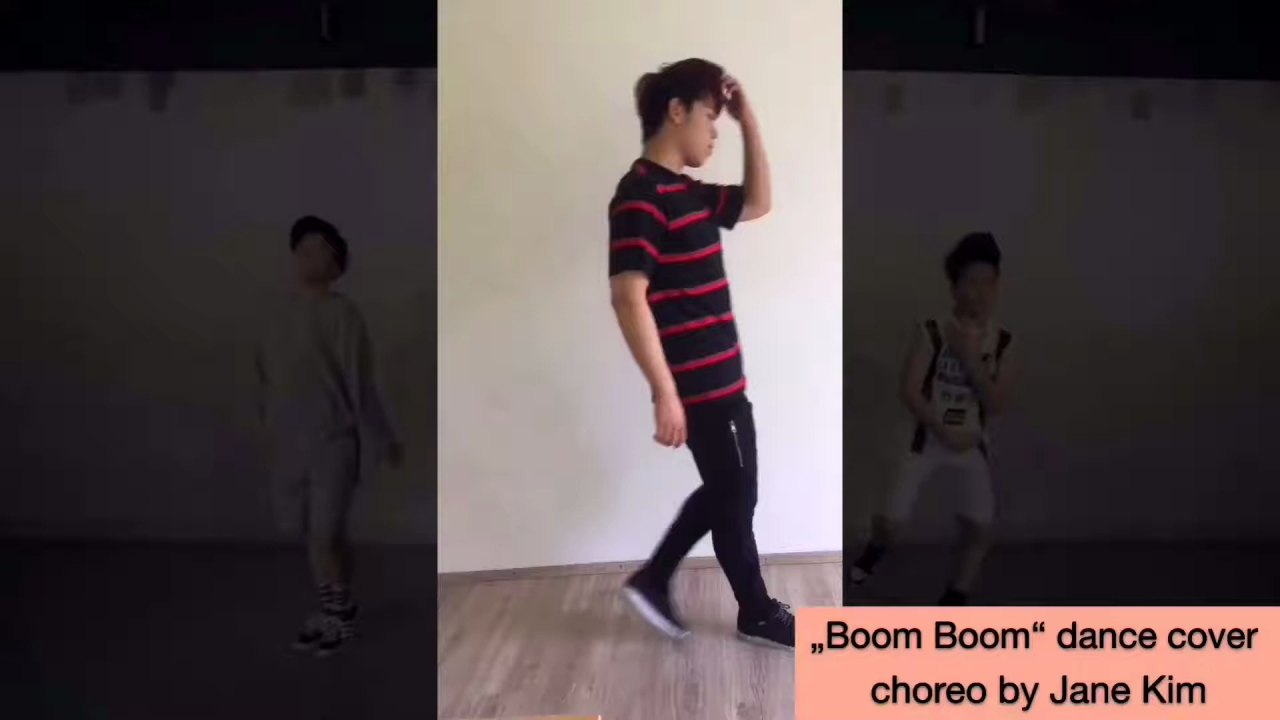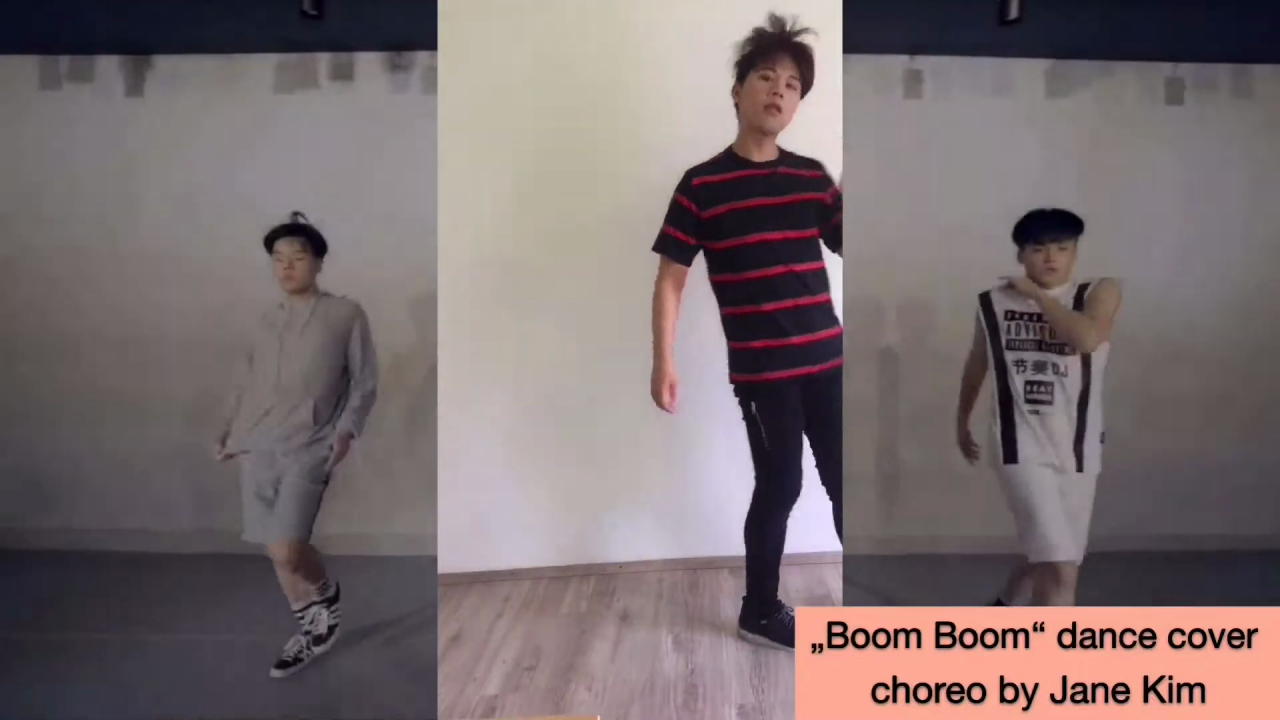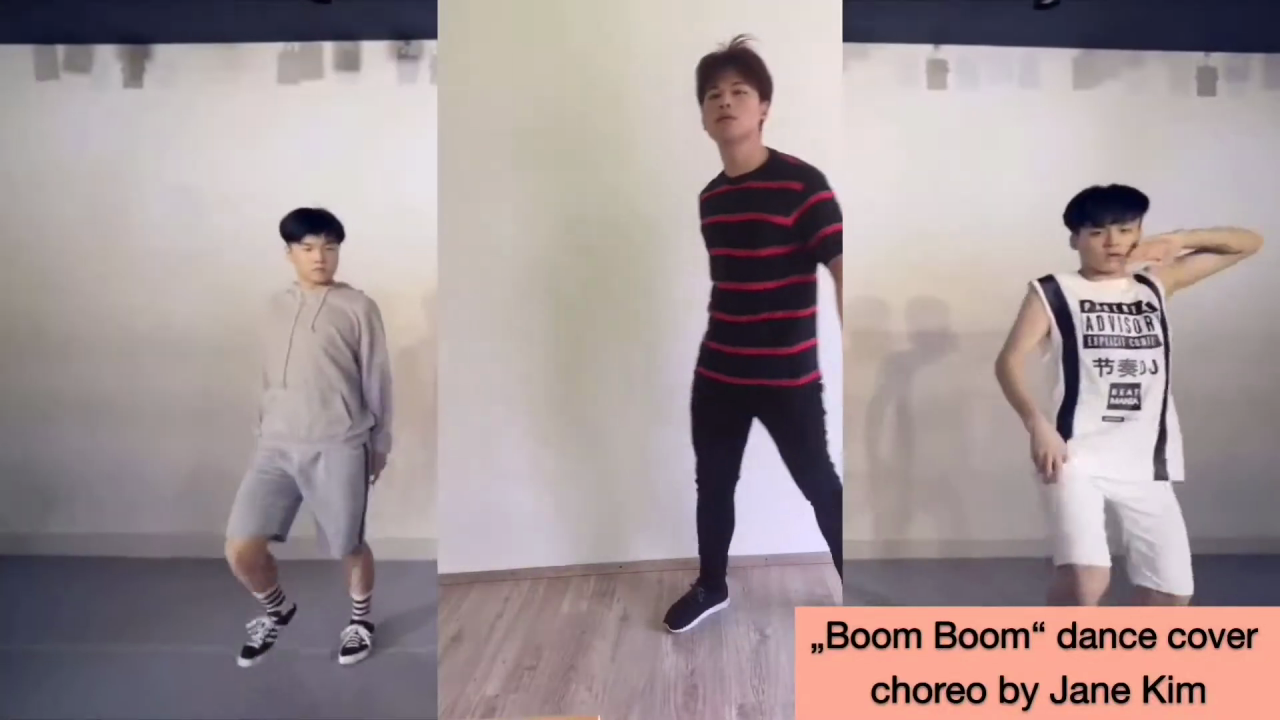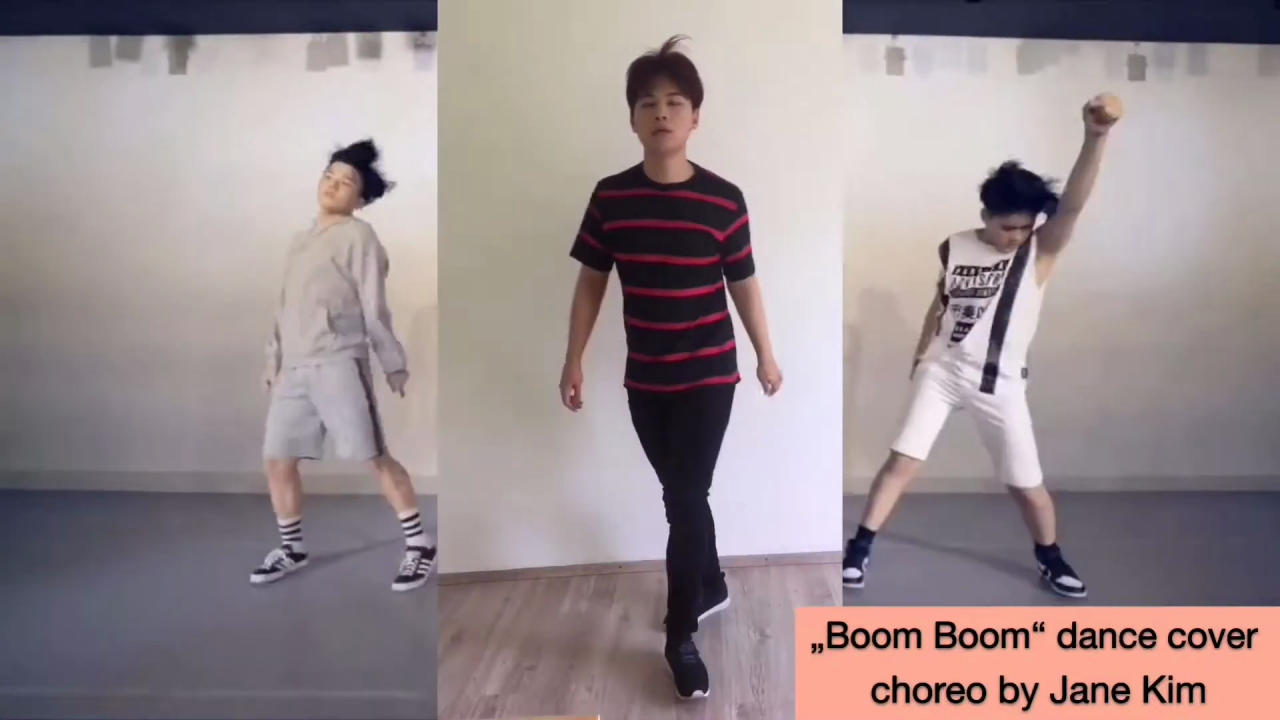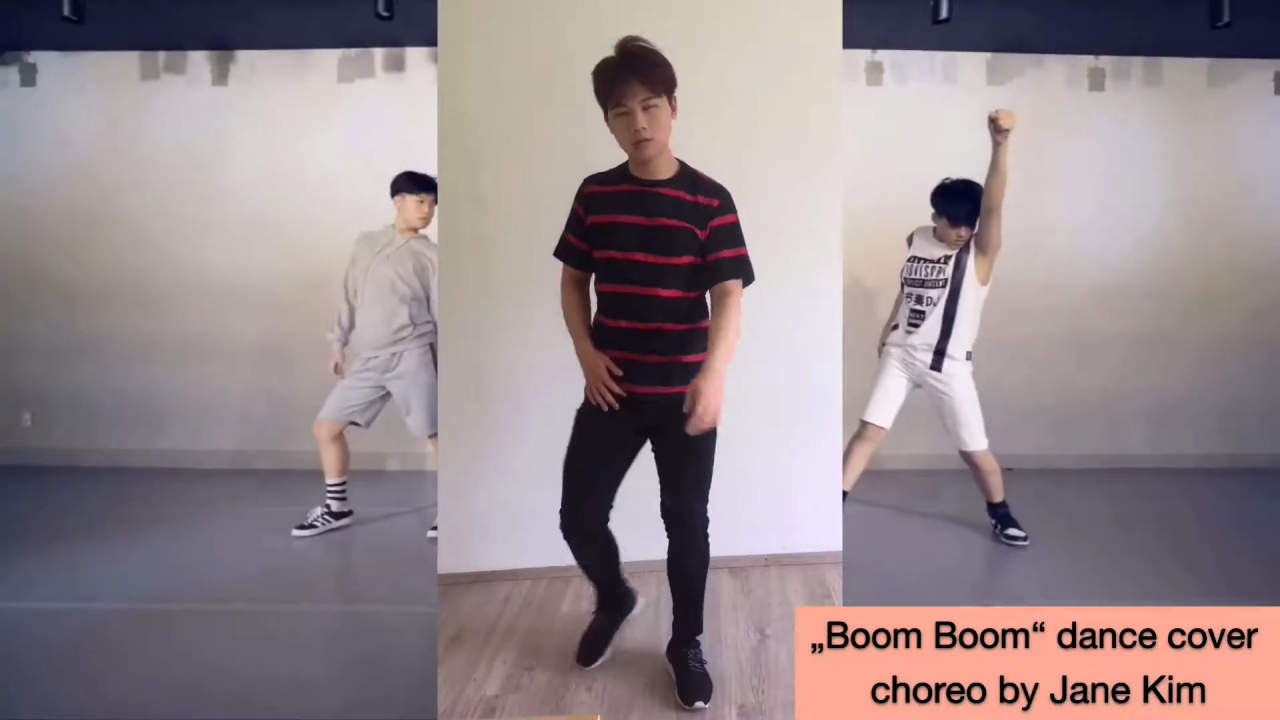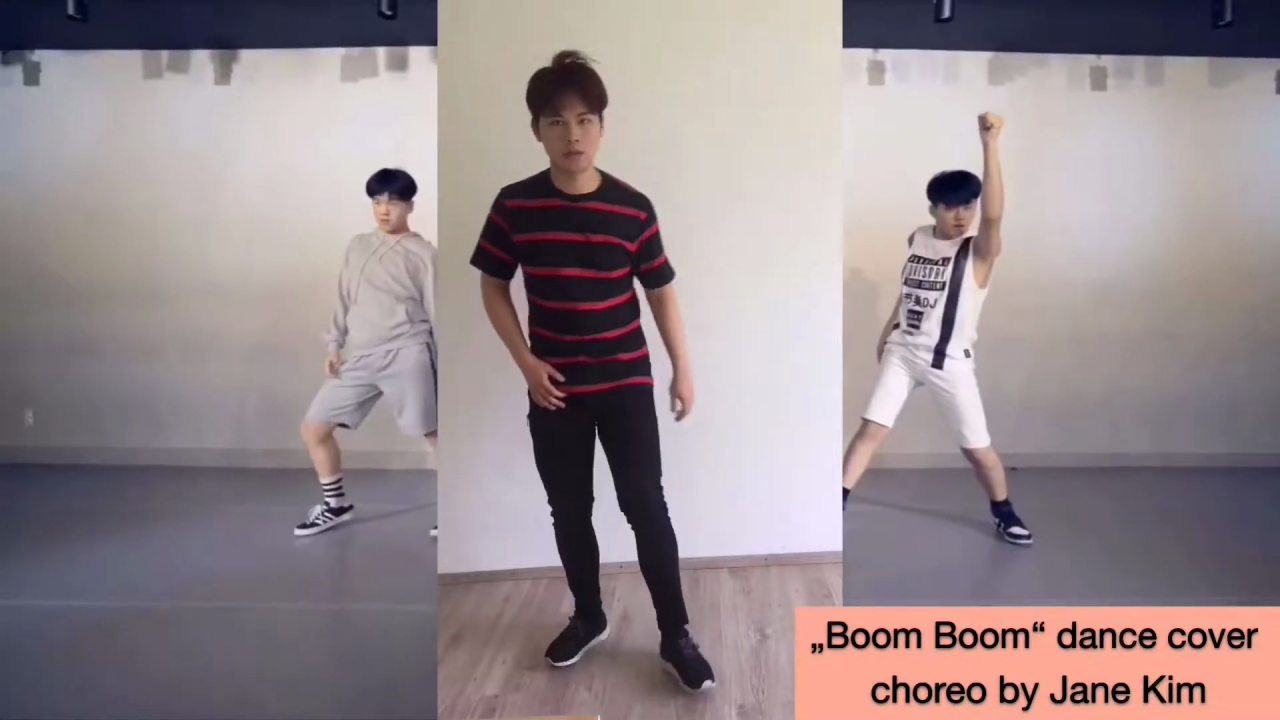
dt=0.7s
person 1, frame 1
left shoulder: (688, 192)
right shoulder: (641, 194)
left elbow: (759, 201)
right elbow: (628, 297)
left wrist: (748, 118)
right wrist: (662, 390)
left hip: (720, 377)
right hip: (701, 384)
left knee: (727, 490)
right knee: (736, 495)
left ankle: (653, 580)
right ankle: (756, 612)
person 1, frame 2
left shoulder: (811, 175)
right shoulder: (703, 184)
left elbow: (849, 248)
right elbow: (670, 277)
right wrist: (663, 360)
left hip: (825, 359)
right hip: (761, 369)
left knee: (844, 484)
right knee: (778, 487)
right ankle: (760, 611)
person 1, frame 3
left shoulder: (802, 183)
right shoulder: (711, 196)
left elbow: (841, 268)
left hip: (786, 375)
right hip: (717, 370)
left knee: (820, 485)
right knee: (712, 482)
right ankle: (711, 586)
person 1, frame 4
left shoulder: (723, 199)
right shoulder: (611, 196)
left elbow: (743, 283)
right elbow: (591, 281)
left wrist: (766, 356)
right wrist: (574, 360)
left hip: (708, 375)
right hip: (645, 378)
left knee: (684, 500)
right knee: (682, 497)
left ankle: (680, 636)
right ankle: (710, 586)
person 1, frame 5
left shoulder: (709, 200)
right shoulder: (595, 194)
left elbow: (729, 297)
right elbow: (573, 281)
left wrist: (711, 378)
right wrist: (587, 354)
left hip: (684, 389)
right hip: (613, 385)
left knee: (685, 519)
right knee: (579, 513)
left ankle: (686, 644)
right ankle: (614, 599)
person 1, frame 6
left shoulder: (632, 208)
right shoulder: (515, 205)
left elbow: (661, 290)
right elbow: (494, 286)
left wrist: (683, 370)
right wrist: (526, 361)
left hip: (625, 382)
right hip: (554, 388)
left knee: (646, 506)
right knee: (569, 510)
left ankle: (675, 633)
right ankle: (588, 617)
person 2, frame 1
left shoulder: (1002, 342)
right shoulder: (932, 331)
left elbow: (997, 405)
right elbow: (909, 390)
left wrist: (973, 356)
right wrist: (939, 431)
left hip: (970, 441)
right hip: (925, 436)
left knee: (978, 525)
right knee: (893, 519)
left ankle: (954, 600)
right ankle: (875, 549)
person 2, frame 2
left shoulder: (1100, 293)
right shoulder: (993, 303)
left elbow: (1085, 339)
right elbow: (977, 364)
left wrist: (1038, 295)
right wrist: (962, 423)
left hip: (1077, 451)
right hip: (1020, 448)
left knee: (1050, 562)
right knee: (1059, 568)
person 2, frame 3
left shoulder: (1155, 285)
right shoulder: (1052, 293)
left elbow: (1249, 243)
right elbow: (1008, 362)
left wrist: (1182, 240)
right wrist: (1037, 426)
left hip: (1146, 464)
right hip: (1076, 456)
left knee: (1172, 590)
right knee: (1085, 582)
person 2, frame 4
left shoulder: (1042, 250)
right shoulder: (953, 248)
left elbow: (1074, 203)
left wrist: (1096, 135)
right wrist: (922, 354)
left hip: (998, 383)
right hip: (939, 370)
left knee: (1027, 484)
right knee: (901, 462)
left ankle: (1050, 558)
right ankle: (858, 550)
person 2, frame 5
left shoulder: (981, 251)
right shoulder: (916, 240)
left elbow: (993, 205)
left wrist: (1000, 144)
right wrist: (887, 329)
left hip: (949, 363)
right hip: (901, 353)
left knee: (975, 449)
right knee: (870, 430)
left ankle: (1001, 514)
person 2, frame 6
left shoulder: (980, 251)
right shoulder: (917, 239)
left elbow: (994, 214)
left wrist: (990, 143)
right wrist: (889, 328)
left hip: (950, 362)
right hip: (902, 352)
left knee: (978, 447)
right knee: (871, 429)
left ankle: (1004, 513)
right ankle: (837, 504)
person 3, frame 1
left shoulder: (341, 313)
right shoulder: (287, 311)
left elbow: (358, 381)
right elbow: (265, 369)
left wrist: (381, 438)
right wrist: (268, 420)
left hip: (332, 442)
right hip: (288, 441)
left knee: (327, 534)
right knee: (307, 533)
left ankle: (343, 610)
right ankle: (327, 607)
person 3, frame 2
left shoulder: (346, 314)
right shoulder: (267, 320)
left elbow: (365, 381)
right elbow: (247, 382)
left wrist: (345, 430)
right wrist: (227, 431)
left hip: (308, 452)
right hip: (257, 450)
left knee: (287, 550)
right knee: (278, 552)
left ankle: (326, 596)
right ankle: (309, 630)
person 3, frame 3
left shoulder: (358, 307)
right shoulder: (278, 306)
left elbow: (377, 380)
left wrist: (379, 445)
right wrist: (266, 433)
left hip: (338, 446)
right hip: (278, 445)
left knee: (349, 547)
right knee: (240, 545)
left ankle: (360, 619)
right ankle: (276, 609)
person 3, frame 4
left shoulder: (359, 236)
right shoulder: (301, 240)
left elbow: (375, 306)
left wrist: (393, 365)
right wrist: (274, 360)
left hip: (339, 362)
right hip: (296, 367)
left knee: (370, 458)
right knee: (277, 462)
left ankle: (421, 544)
right ankle: (291, 549)
person 3, frame 5
left shoulder: (430, 254)
right shoulder: (365, 244)
left elbow: (440, 312)
right elbow: (350, 298)
right wrist: (339, 343)
left hip: (413, 356)
right hip: (370, 358)
left knee: (435, 434)
right knee: (326, 426)
right ankle: (336, 508)
person 3, frame 6
left shoulder: (423, 253)
right shoulder: (357, 246)
left elbow: (437, 313)
right elbow: (345, 301)
right wrist: (334, 345)
left hip: (406, 355)
right hip: (360, 358)
left knee: (433, 434)
right knee: (313, 427)
right ankle: (336, 505)
